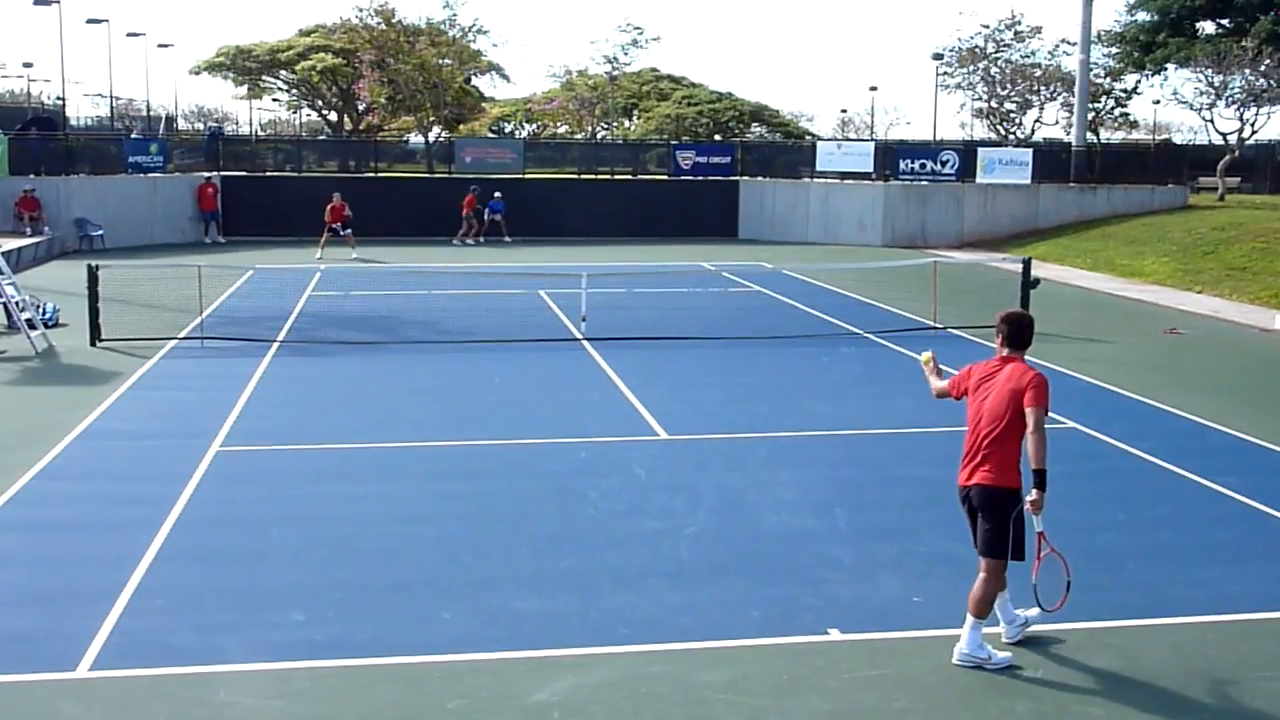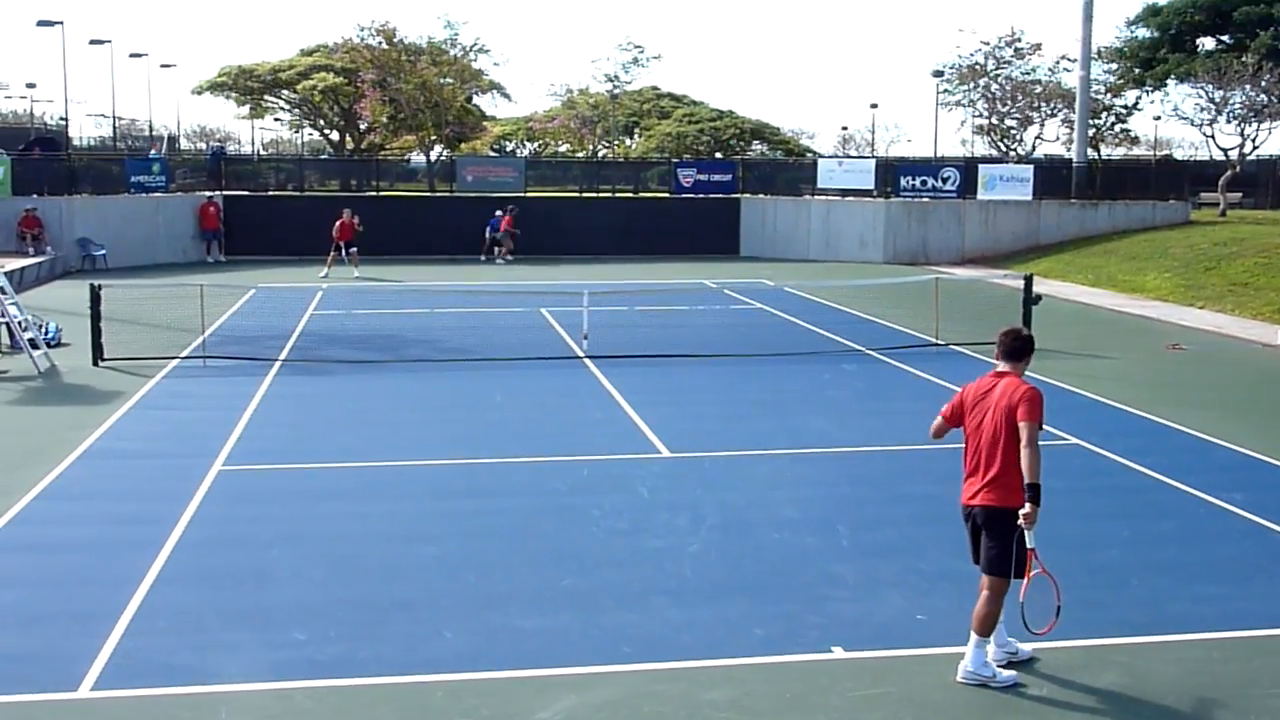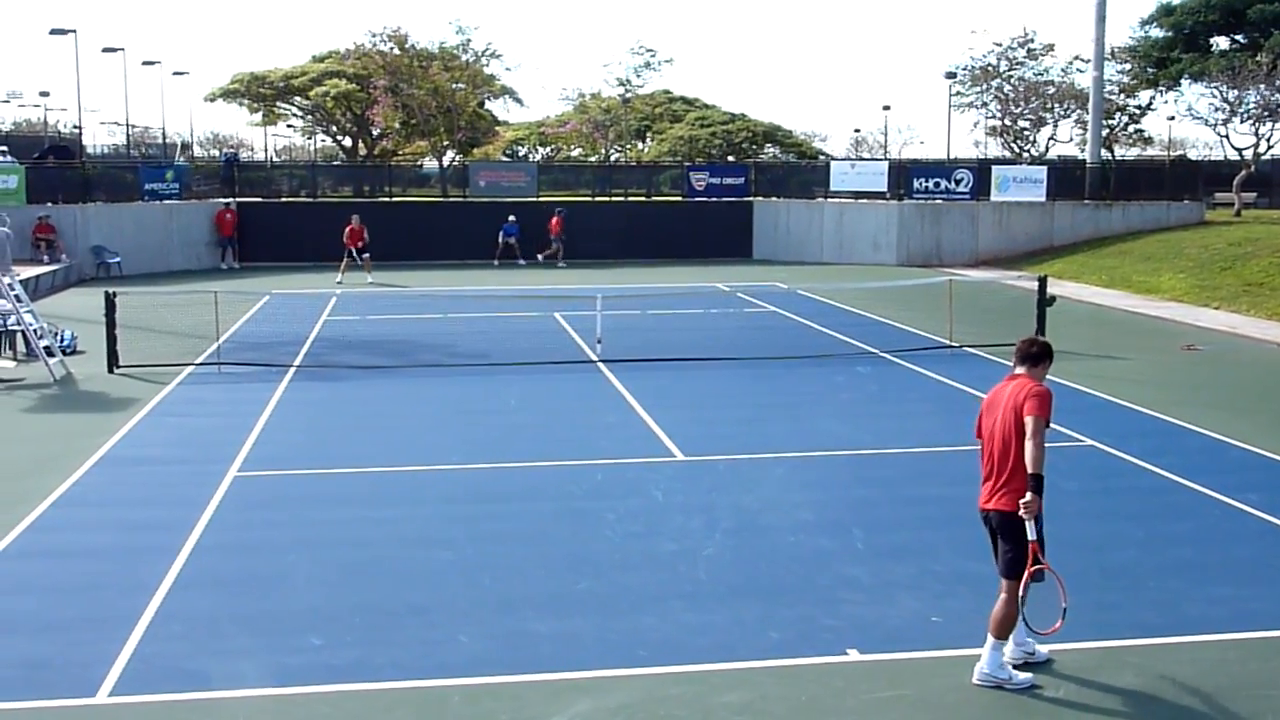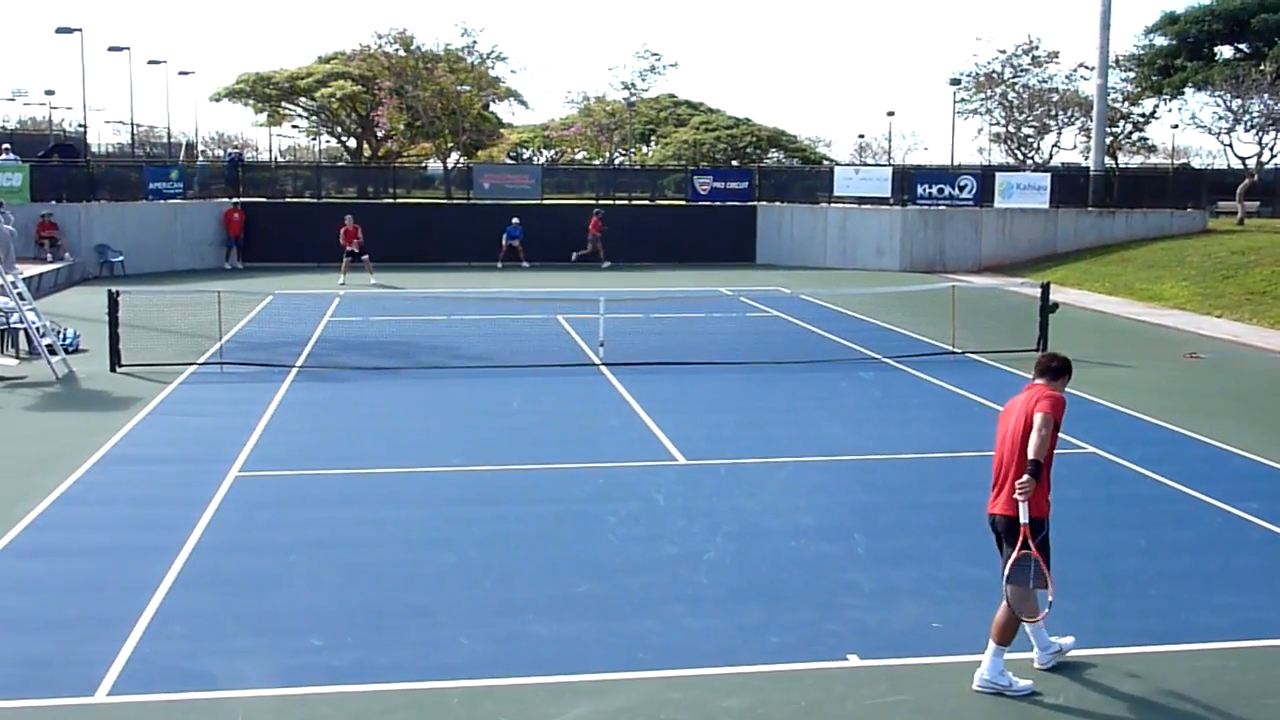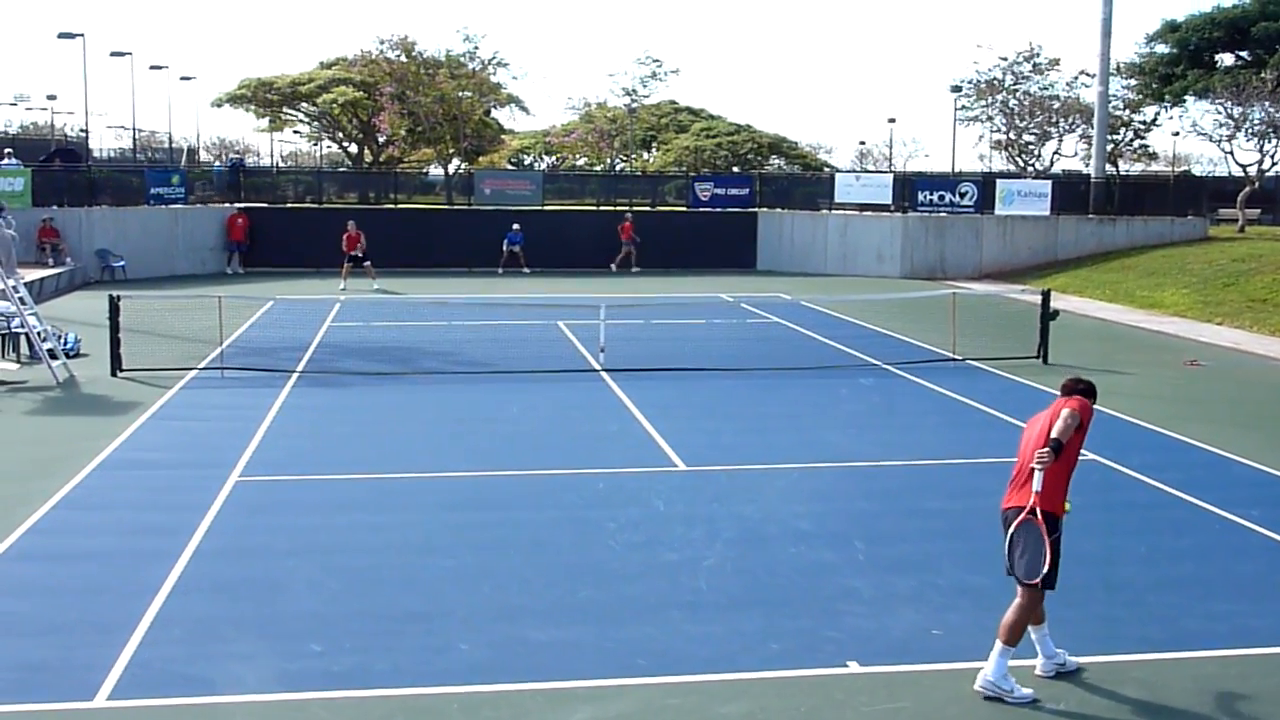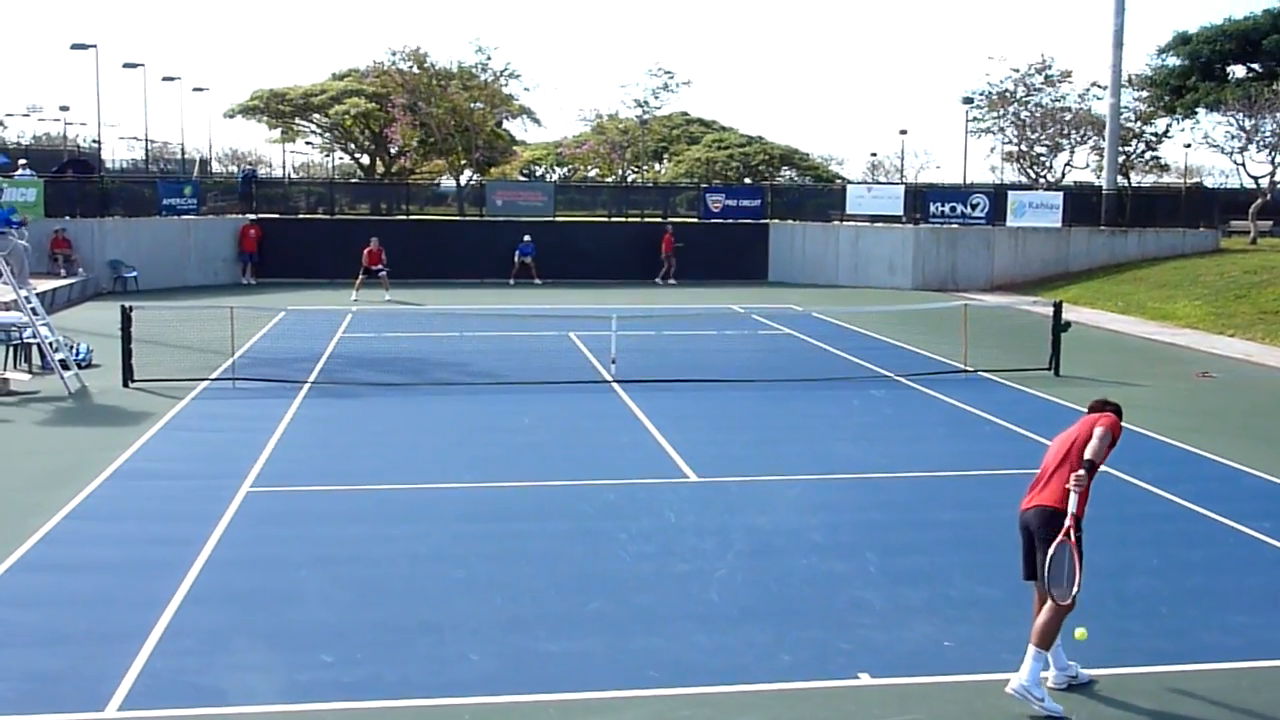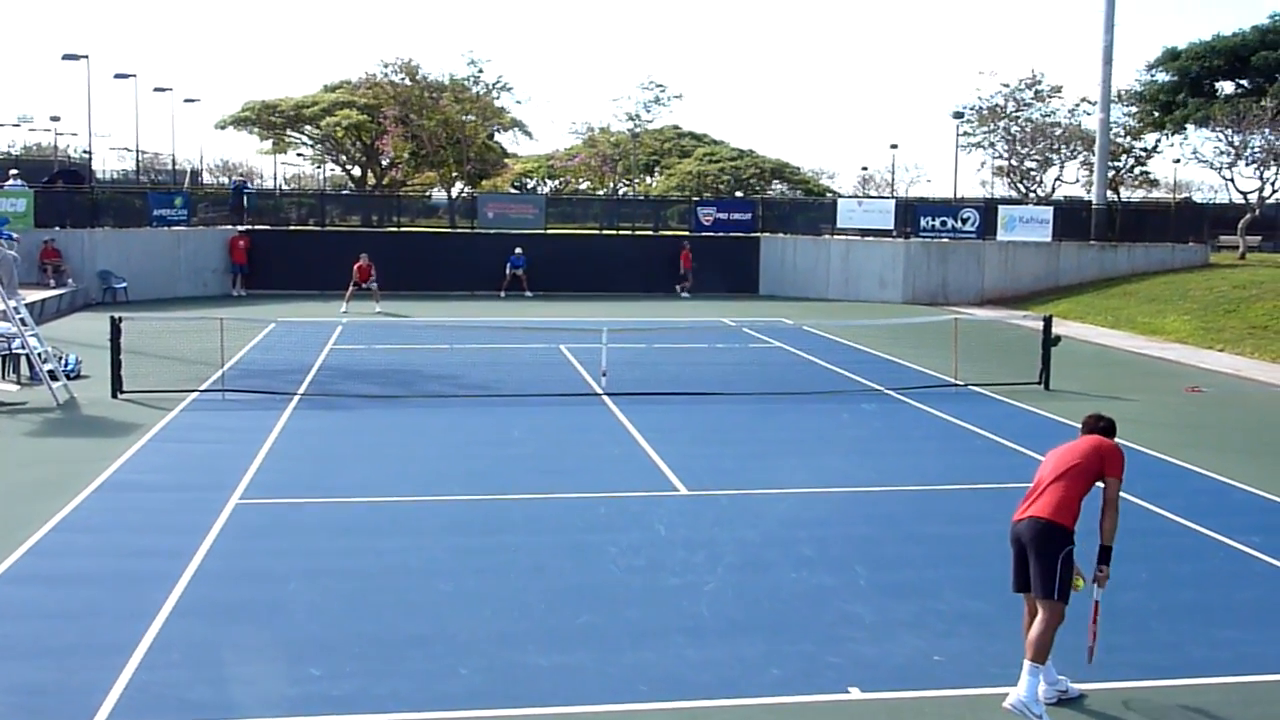
dt=0.3s
person 1, frame 1
left shoulder: (975, 372)
right shoulder: (1032, 379)
left elbow: (939, 389)
right elbow: (1034, 431)
left wrist: (931, 372)
right wrist: (1039, 484)
left hip: (968, 481)
right hip: (999, 485)
left knee: (994, 559)
right knee: (992, 567)
left ankle: (1011, 622)
right ankle: (969, 646)
person 1, frame 2
left shoulder: (971, 390)
right shoulder: (1027, 393)
left elbow: (936, 432)
right elbow: (1027, 445)
left wrist: (941, 419)
right wrist: (1033, 496)
left hip: (972, 500)
right hip: (1003, 504)
left knee: (991, 577)
right knee: (995, 585)
left ankle: (999, 646)
right ankle: (973, 664)
person 1, frame 3
left shoulder: (992, 394)
right shoulder: (1036, 392)
right elbow: (1033, 439)
right wrist: (1035, 486)
left hip: (990, 502)
right hip: (1017, 504)
left knee: (1014, 579)
right knee: (1014, 587)
left ankle: (1016, 646)
right ankle: (989, 666)
person 1, frame 4
left shoulder: (1013, 403)
right shoulder: (1052, 398)
right elbow: (1040, 432)
right wrist: (1034, 472)
left hip: (999, 507)
right hip: (1025, 509)
left ankle: (1045, 648)
right ankle: (989, 673)
person 1, frame 5
left shoulder: (1040, 417)
right shoulder: (1081, 404)
right elbow: (1067, 421)
right wrist: (1055, 445)
left hip: (1011, 505)
right hip: (1039, 509)
left knee: (1032, 590)
right knee: (1030, 596)
left ankle: (1049, 657)
right ankle: (994, 674)
person 1, frame 6
left shoulder: (1068, 433)
right shoulder: (1109, 420)
right elbow: (1099, 440)
right wrist: (1088, 468)
left hip: (1029, 510)
right hip: (1056, 513)
left knee: (1045, 595)
left ankle: (1060, 669)
right ankle: (1027, 678)
person 1, frame 7
left shoulder: (1060, 450)
right shoulder: (1111, 450)
right elbow: (1110, 507)
left wrist: (1067, 564)
right wrist: (1103, 559)
left hip: (1021, 523)
right hip: (1049, 527)
left knee: (1034, 607)
right knee: (1050, 612)
left ankle: (1048, 683)
right ankle: (1025, 693)
